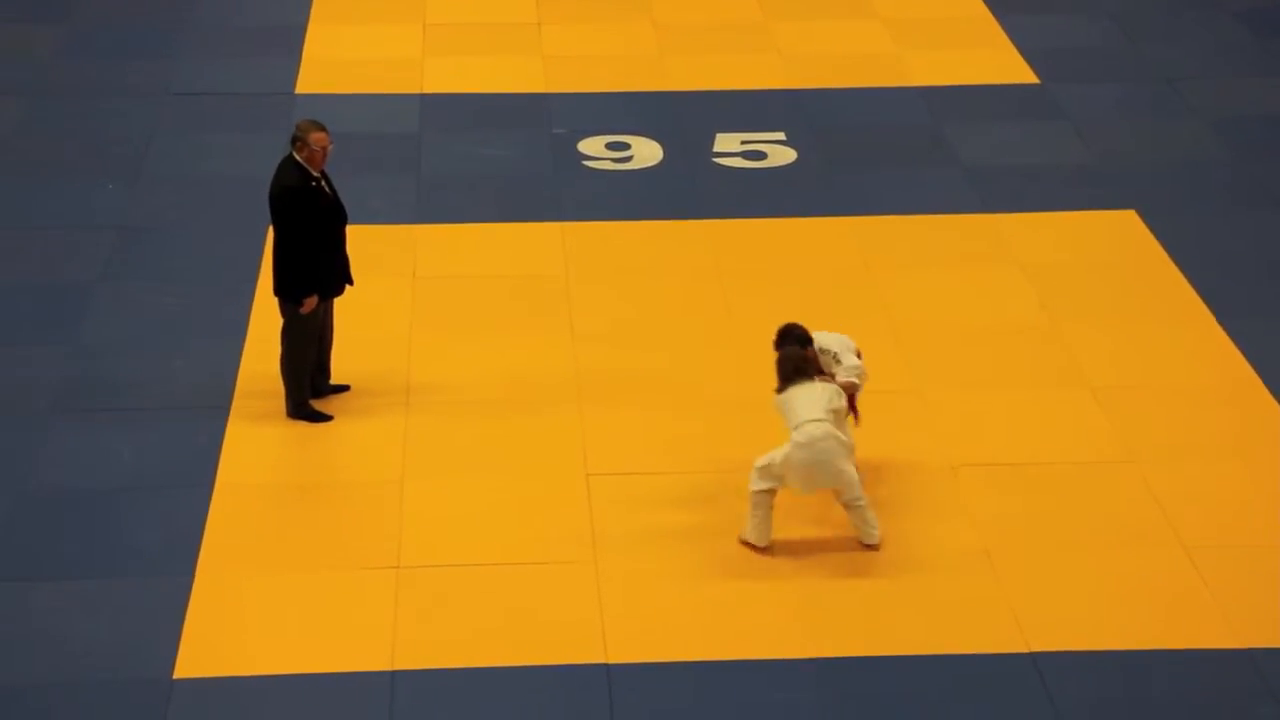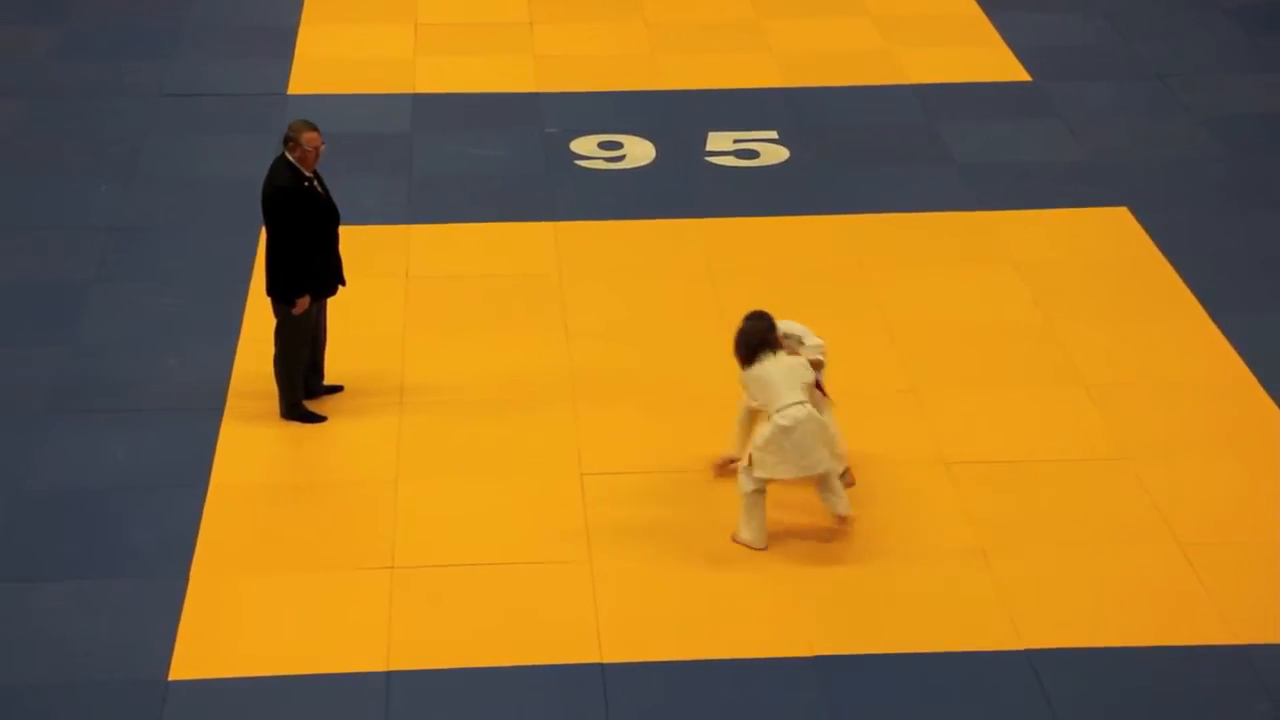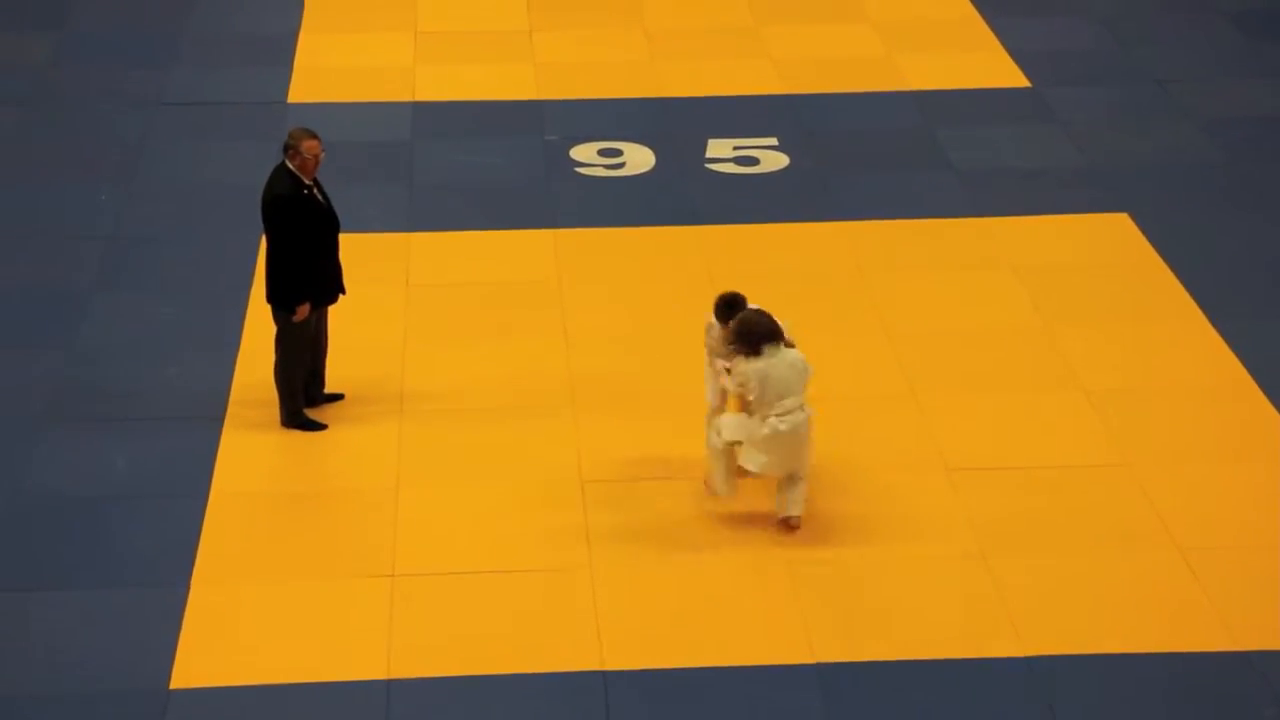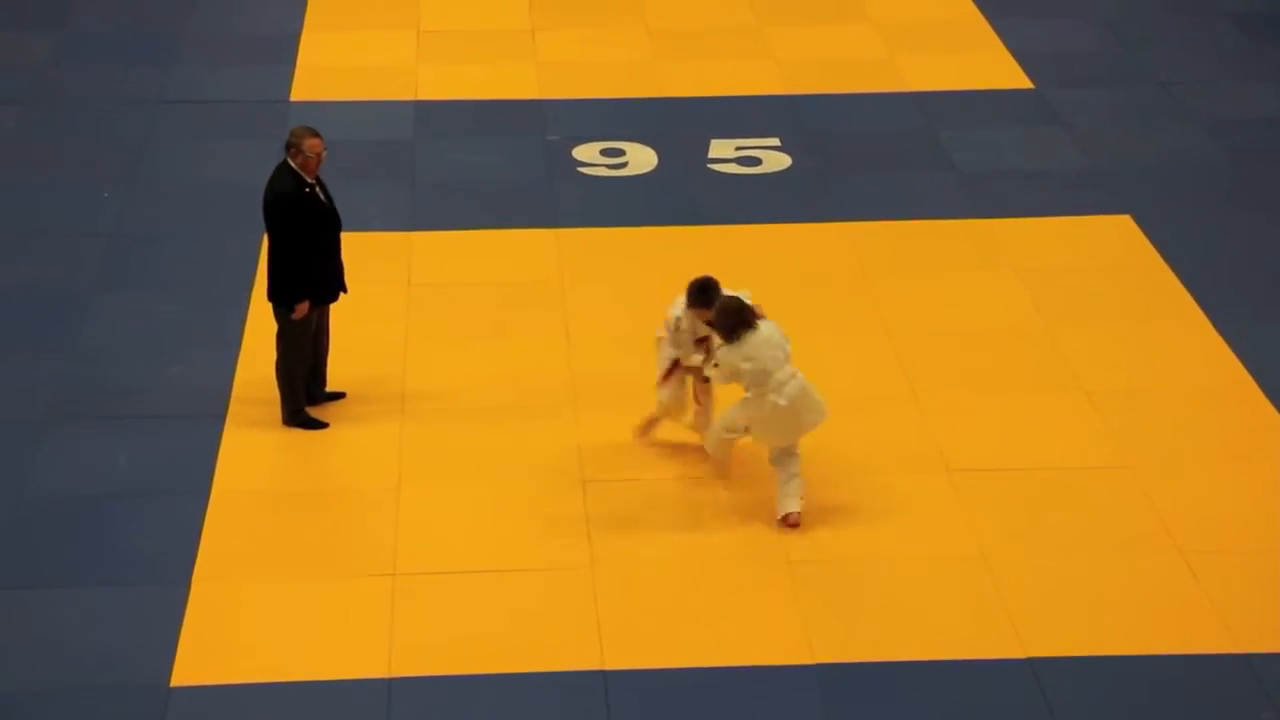
dt=0.2s
person 1, frame 1
left shoulder: (310, 169)
right shoulder: (290, 186)
right elbow: (294, 244)
right wrist: (307, 290)
left hip: (319, 271)
right hip: (301, 279)
left knee: (321, 334)
right knee: (300, 341)
left ankle: (318, 384)
right ankle: (298, 404)
person 1, frame 2
left shoulder: (302, 169)
right shoulder: (282, 185)
right elbow: (287, 244)
right wrist: (299, 290)
left hip: (312, 271)
right hip: (294, 280)
left knee: (314, 335)
right knee: (293, 342)
left ankle: (312, 385)
right ankle: (292, 405)
person 1, frame 3
left shoulder: (303, 177)
right shoulder: (282, 193)
right elbow: (286, 252)
right wrist: (299, 298)
left hip: (313, 279)
right hip: (294, 287)
left knee: (315, 342)
right knee: (294, 350)
left ankle: (313, 393)
right ankle: (292, 413)
person 1, frame 4
left shoulder: (306, 175)
right shoulder: (284, 191)
right elbow: (286, 250)
right wrist: (298, 296)
left hip: (315, 278)
right hip: (296, 285)
left knee: (317, 340)
right knee: (295, 348)
left ankle: (314, 391)
right ankle: (294, 411)
person 2, frame 1
left shoulder: (783, 397)
right shoulder: (833, 390)
left hip: (802, 444)
right hip: (830, 442)
left knee: (763, 476)
right knee: (851, 492)
left ankle: (757, 538)
right ankle: (871, 537)
person 2, frame 2
left shoulder: (750, 375)
right shoulder: (798, 361)
left elbow: (750, 408)
left hip: (781, 427)
right hip: (810, 421)
left knee: (751, 477)
right knee: (823, 467)
left ankle: (753, 536)
right ankle: (840, 509)
person 2, frame 3
left shoulder: (744, 367)
right shoulder: (796, 357)
left elbow: (735, 388)
left wrist: (730, 374)
left hip: (770, 430)
right hip: (798, 424)
left knee: (724, 426)
right knee: (794, 469)
left ankle: (722, 482)
right ankle: (792, 513)
person 2, frame 4
left shoulder: (727, 354)
right shoulder: (770, 328)
left elbow: (719, 375)
left wrist: (711, 368)
left hip: (770, 404)
right hip: (795, 392)
left knee: (729, 424)
right knee: (785, 453)
left ankle: (717, 451)
right ankle: (791, 510)
